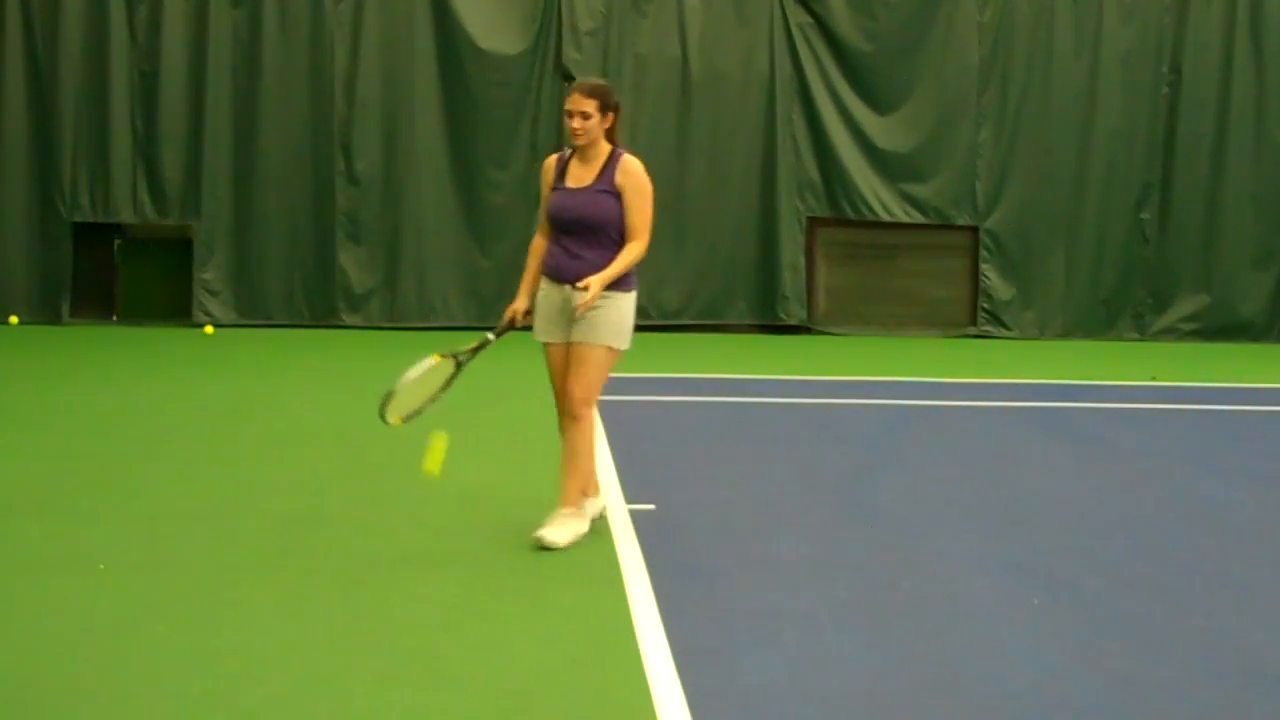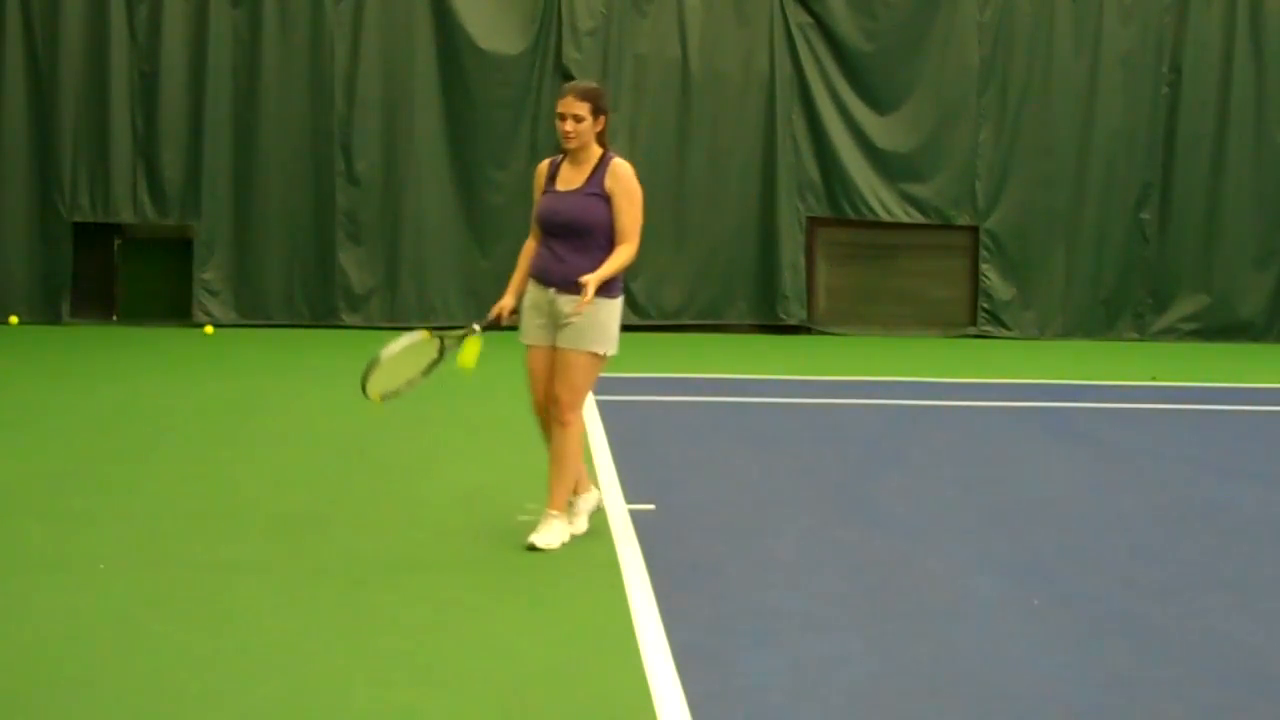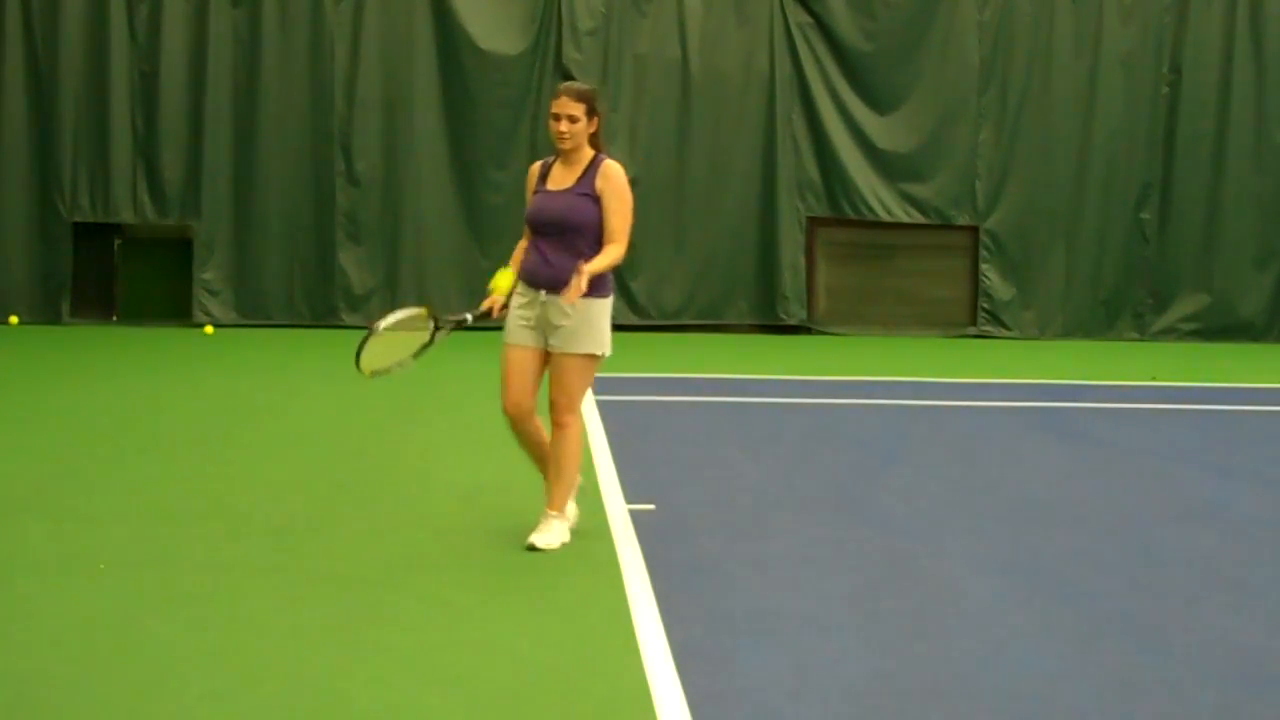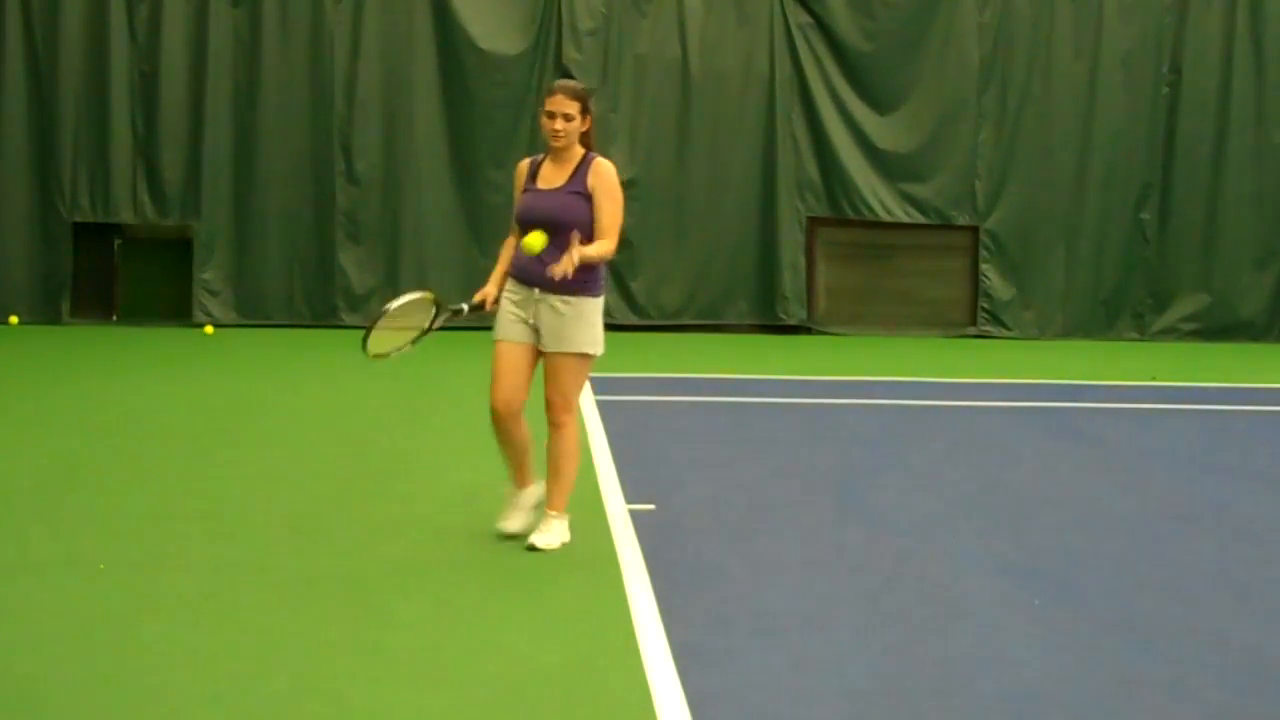
dt=0.1s
person 1, frame 1
left shoulder: (628, 169)
right shoulder: (554, 166)
left elbow: (638, 241)
left wrist: (604, 276)
right wrist: (524, 293)
left hip: (607, 300)
right hip: (554, 295)
left knee: (579, 404)
right knee: (567, 405)
left ankle: (567, 511)
right ankle: (590, 496)
person 1, frame 2
left shoulder: (618, 172)
right shoulder: (546, 171)
left elbow: (628, 245)
left wrist: (598, 277)
right wrist: (512, 292)
left hip: (591, 305)
right hip: (541, 298)
left knee: (565, 409)
right knee: (544, 408)
left ankle: (558, 514)
right ankle: (585, 491)
person 1, frame 3
left shoulder: (609, 174)
right shoulder: (538, 172)
left elbow: (617, 247)
left wrist: (589, 271)
right wrist: (503, 289)
left hip: (582, 306)
right hip: (529, 300)
left knee: (564, 411)
right knee: (516, 410)
left ankle: (559, 514)
right ankle: (563, 481)
person 1, frame 4
left shoulder: (600, 171)
right shoulder: (527, 169)
left elbow: (608, 243)
left wrist: (579, 254)
right wrist: (495, 281)
left hip: (574, 303)
right hip: (519, 298)
left knee: (560, 410)
right knee: (503, 406)
left ankle: (557, 514)
right ankle: (525, 488)
